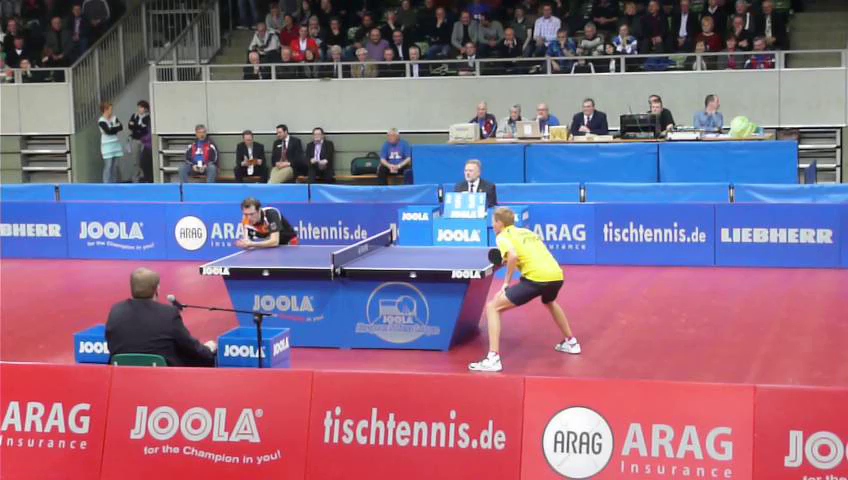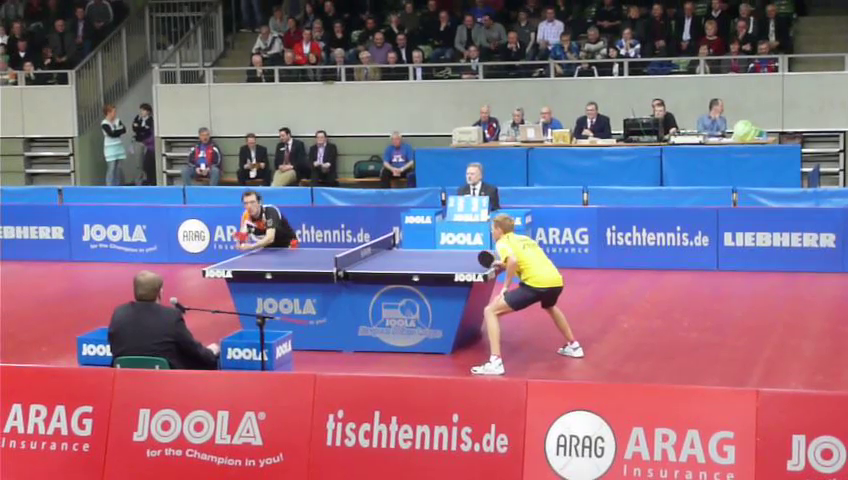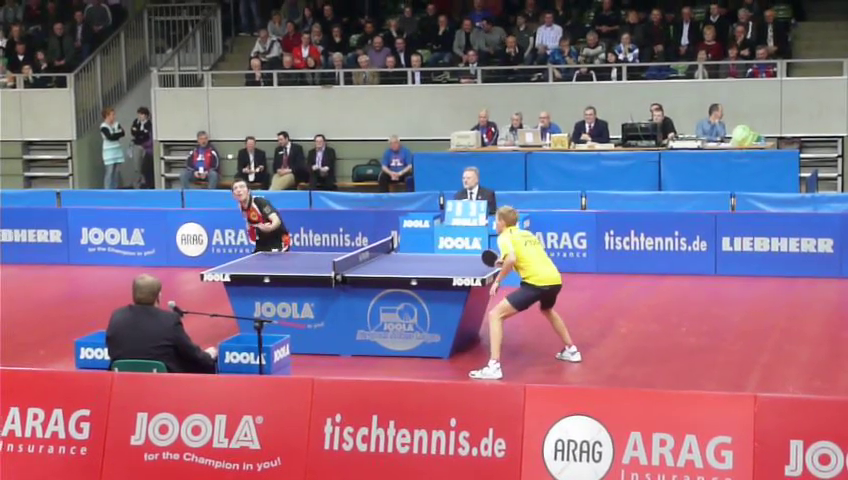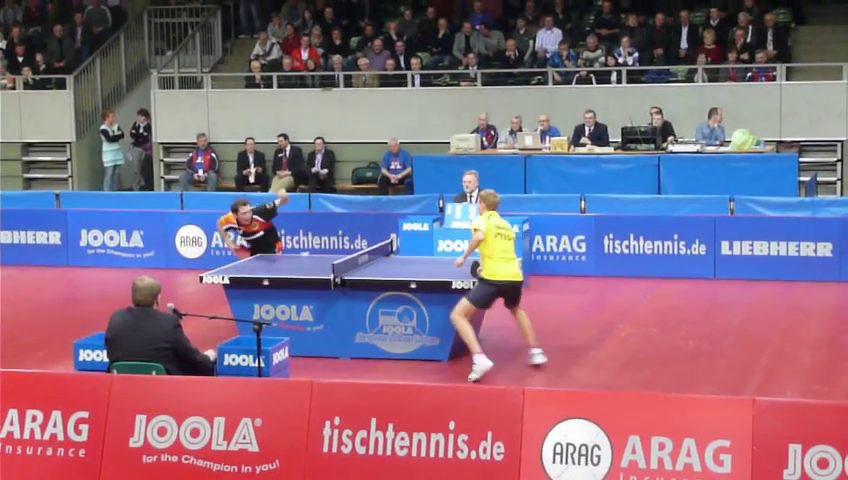
dt=0.5s
person 1, frame 1
left shoulder: (503, 236)
right shoulder: (527, 232)
left elbow: (513, 256)
left wrist: (506, 282)
left hip: (536, 278)
right hip: (556, 276)
left knee: (492, 307)
right knee: (549, 303)
left ankle: (493, 358)
right ankle: (571, 342)
person 1, frame 2
left shoulder: (502, 243)
right shoulder: (525, 239)
left elbow: (513, 261)
left wrist: (506, 286)
right wrist: (503, 265)
left hip: (536, 284)
right hip: (556, 282)
left knee: (490, 311)
right knee: (550, 307)
left ankle: (495, 362)
right ankle: (573, 346)
person 1, frame 3
left shoulder: (505, 237)
right shoulder: (527, 234)
left elbow: (511, 259)
left wrist: (497, 281)
right wrist: (506, 264)
left hip: (536, 283)
right hip: (554, 280)
left knee: (495, 315)
right knee: (547, 311)
left ankle: (494, 366)
right ankle: (571, 350)
person 1, frame 4
left shoulder: (482, 220)
right shoulder: (507, 226)
left elbow: (479, 237)
left wrist: (464, 258)
left hip: (494, 279)
right hip: (515, 277)
left knee: (457, 316)
right knee: (516, 311)
left ankle: (479, 358)
right ankle: (535, 352)
